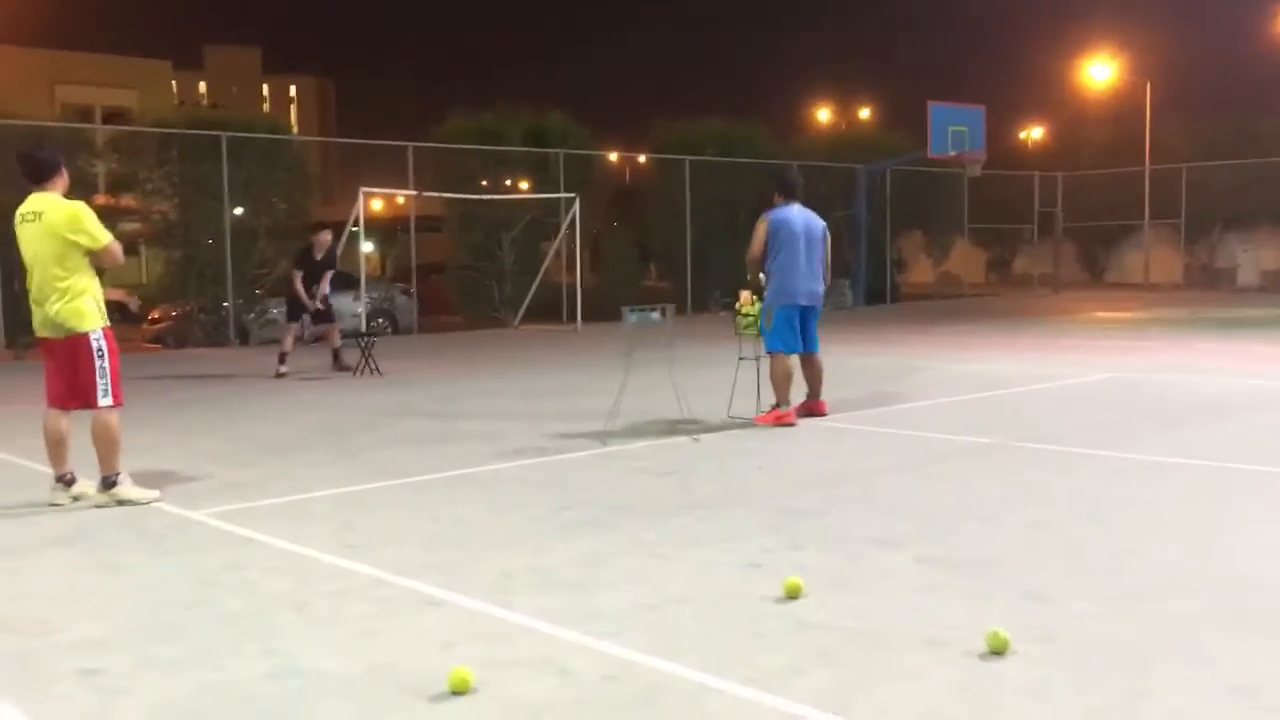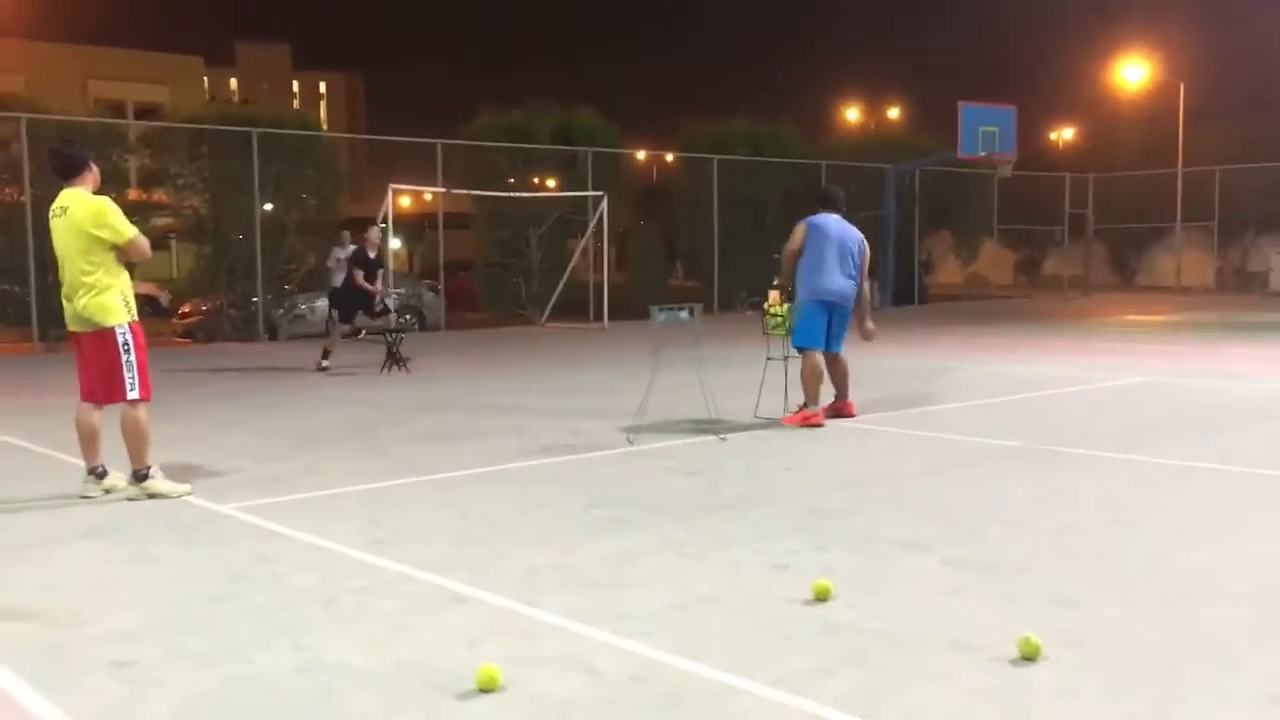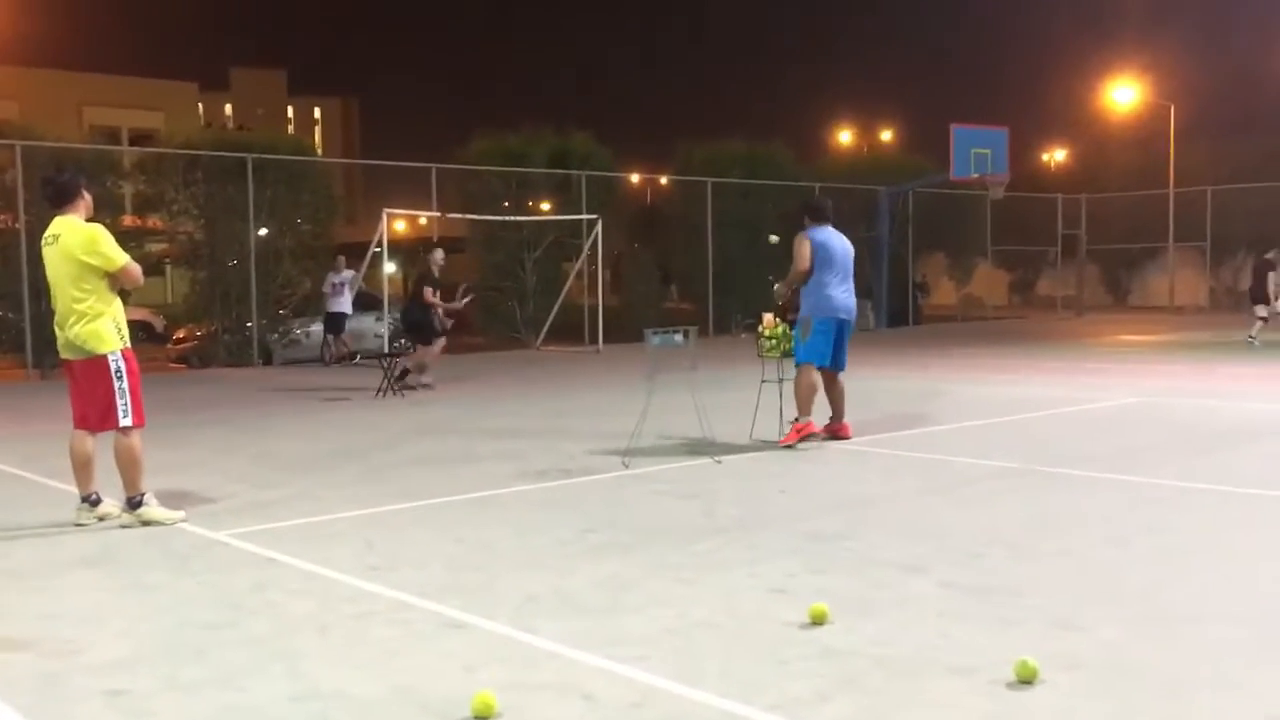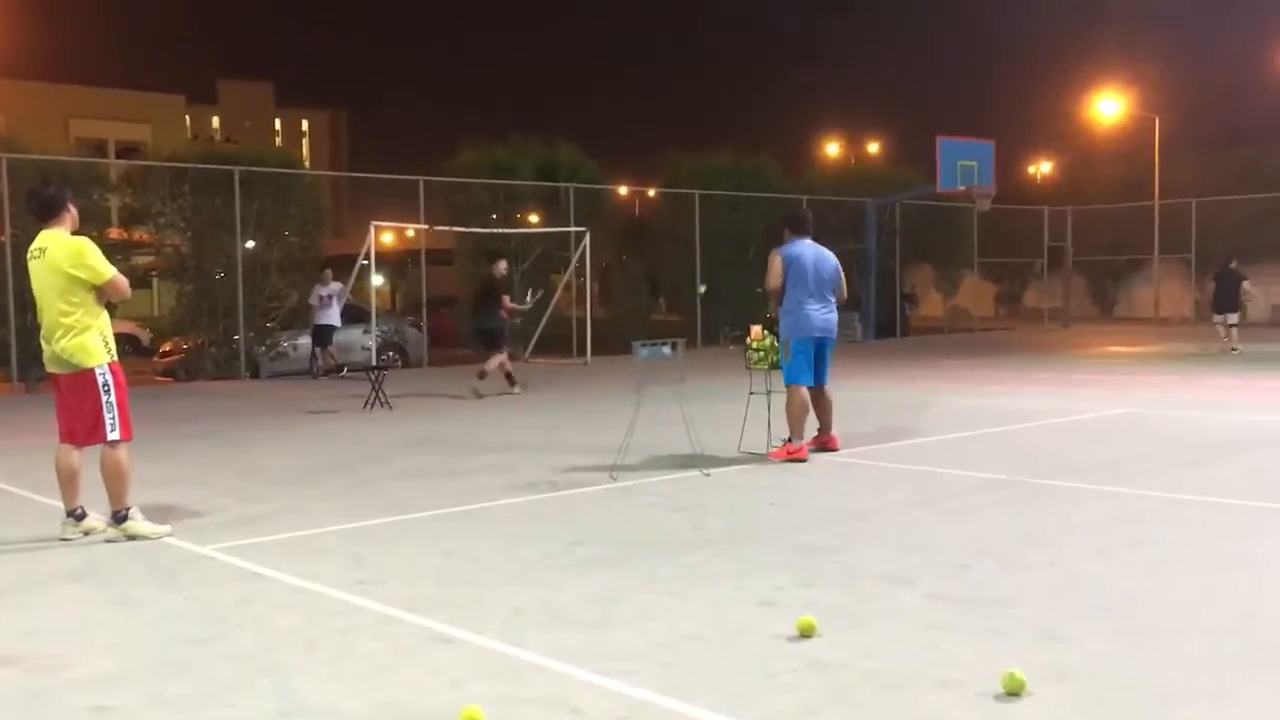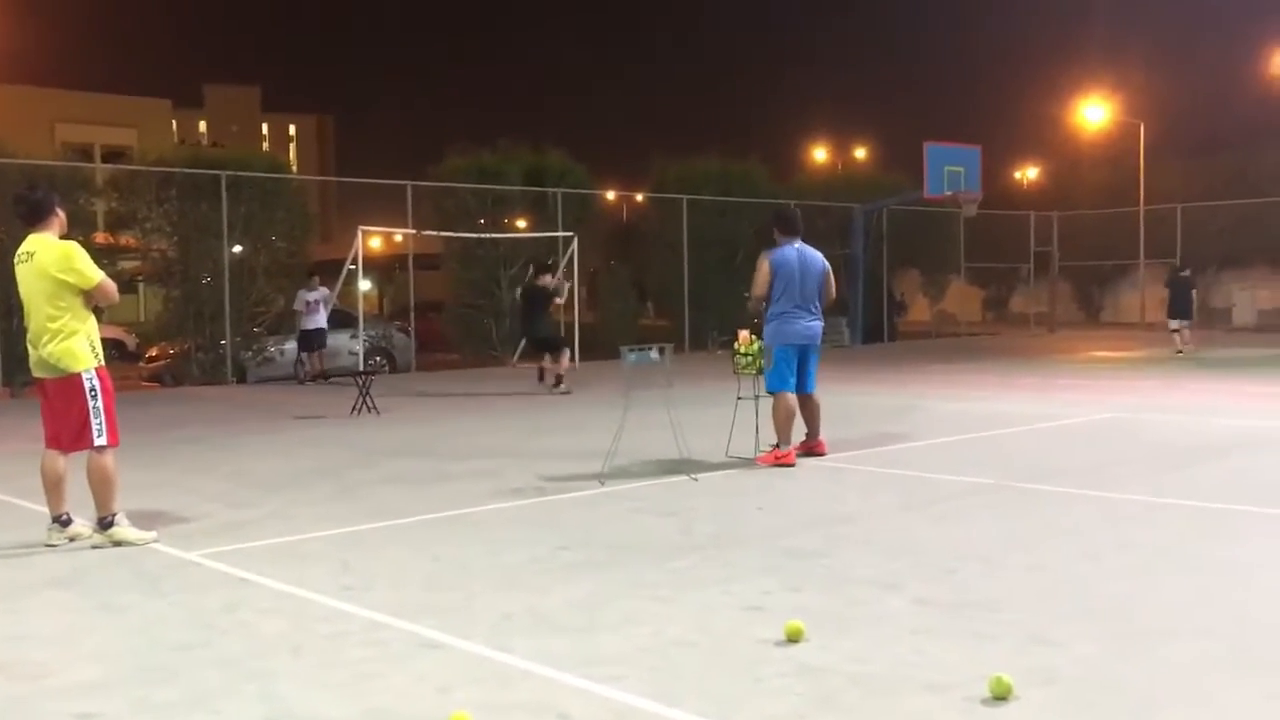
dt=0.4s
person 1, frame 1
left shoulder: (23, 215)
right shoulder: (72, 211)
right elbow: (114, 256)
left hip: (48, 320)
right hip: (82, 319)
left knee: (58, 404)
right knee: (105, 403)
left ankle: (64, 482)
right ankle: (112, 482)
person 1, frame 2
left shoulder: (59, 209)
right shoulder: (98, 206)
right elbow: (142, 250)
right wrist: (124, 246)
left hip: (80, 313)
right hip: (110, 313)
left knee: (91, 398)
right knee: (134, 397)
left ankle: (95, 475)
right ankle: (143, 476)
person 1, frame 3
left shoulder: (51, 237)
right shoulder: (90, 233)
right elbow: (134, 277)
left wrist: (108, 277)
right wrist: (114, 272)
left hip: (72, 341)
right hip: (103, 341)
left knee: (84, 425)
right knee: (127, 424)
left ankle: (89, 502)
right ankle: (137, 503)
person 1, frame 4
left shoulder: (36, 251)
right shoulder: (76, 246)
right elbow: (121, 290)
left wrist: (94, 291)
right wrist: (102, 287)
left hip: (59, 354)
right hip: (90, 354)
left knee: (70, 440)
right knee: (114, 438)
left ankle: (74, 517)
right ankle: (123, 517)
person 1, frame 5
left shoulder: (24, 255)
right shoulder: (65, 250)
right elbow: (110, 294)
left wrist: (81, 293)
right wrist: (90, 291)
left hip: (45, 359)
right hip: (77, 359)
left knee: (56, 445)
right knee: (101, 444)
left ankle: (60, 523)
right ankle: (109, 523)
person 2, frame 1
left shoulder: (769, 219)
right shoulder: (819, 222)
left elbow: (754, 254)
right elbow: (825, 265)
left wrist: (755, 272)
right wrist: (819, 290)
left hip: (782, 294)
right hip: (812, 294)
left knee: (779, 351)
right knee: (809, 350)
left ankle: (782, 409)
right ankle: (815, 402)
person 2, frame 2
left shoulder: (809, 223)
right shoulder: (858, 236)
left elbow: (791, 249)
right elbow: (863, 278)
left wrist: (787, 277)
right wrist: (864, 318)
left hip: (814, 293)
right hip: (844, 295)
left knee: (810, 349)
right knee: (831, 350)
left ankle: (811, 410)
right ankle: (843, 402)
person 2, frame 3
left shoulder: (806, 237)
right shoulder: (845, 242)
left elbow: (802, 268)
left wrist: (785, 286)
left hip: (819, 308)
right hip: (846, 309)
left knee: (808, 365)
right knee: (832, 369)
left ankle: (804, 422)
right ankle: (838, 424)
person 2, frame 4
left shoulder: (781, 254)
right shoulder: (829, 256)
left elbow: (773, 285)
right elbow: (842, 295)
left wrist: (778, 302)
left hip: (798, 325)
right hip: (827, 325)
left knee: (797, 384)
right knee: (819, 385)
left ankle: (796, 445)
right ankle: (826, 436)
person 2, frame 5
left shoulder: (770, 257)
right shoulder: (819, 258)
left elbow: (758, 293)
right elbow: (830, 295)
left wrist: (756, 305)
left hip: (782, 331)
right hip: (811, 330)
left knee: (783, 390)
right knee: (806, 390)
left ankle: (784, 450)
right ankle: (814, 441)
